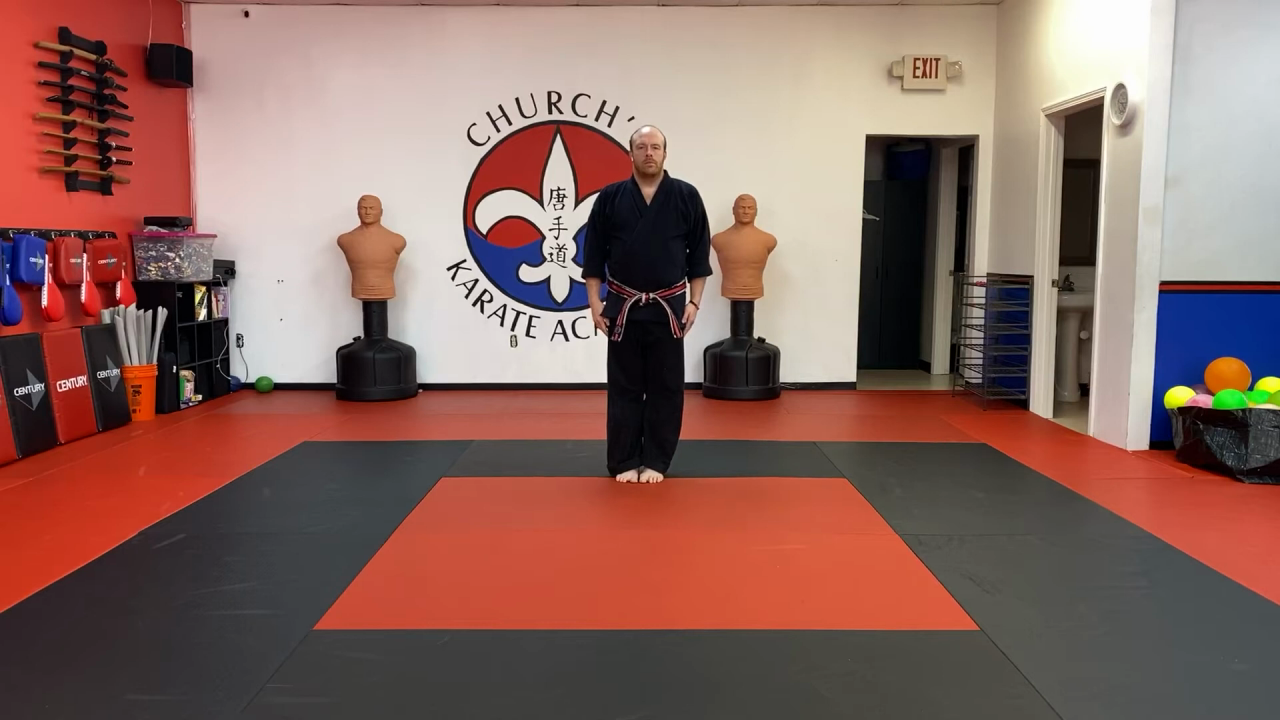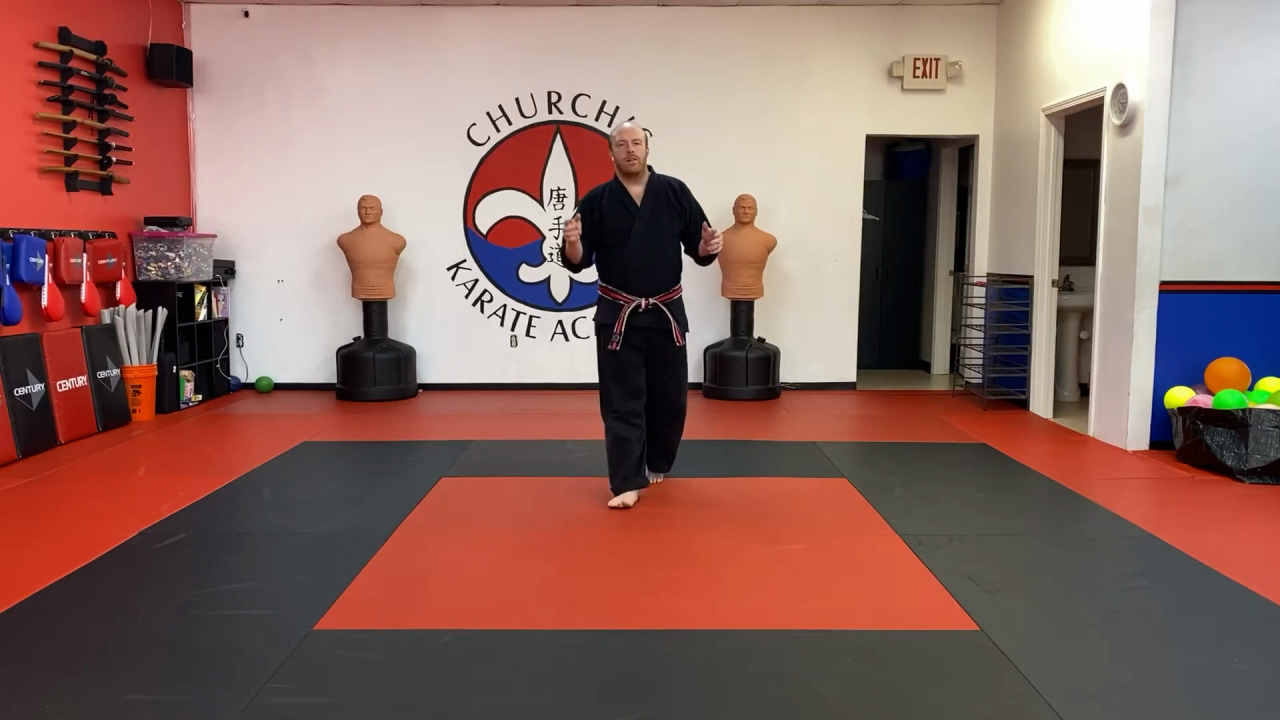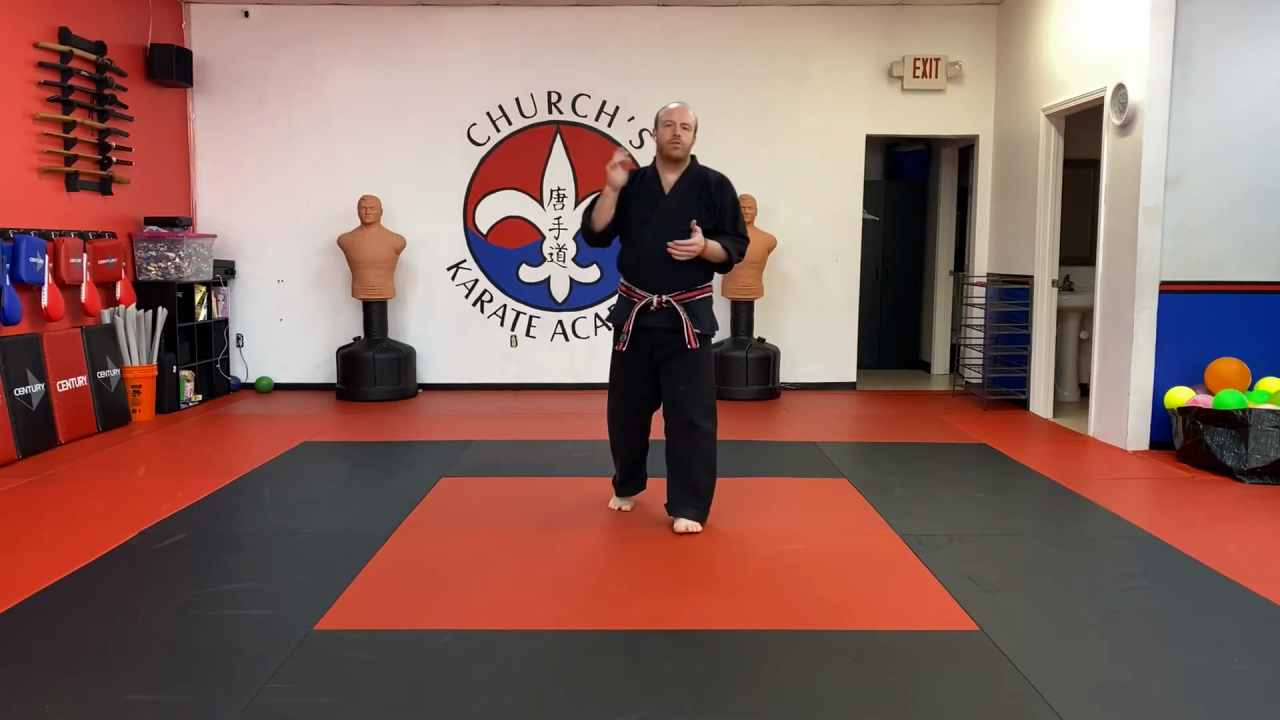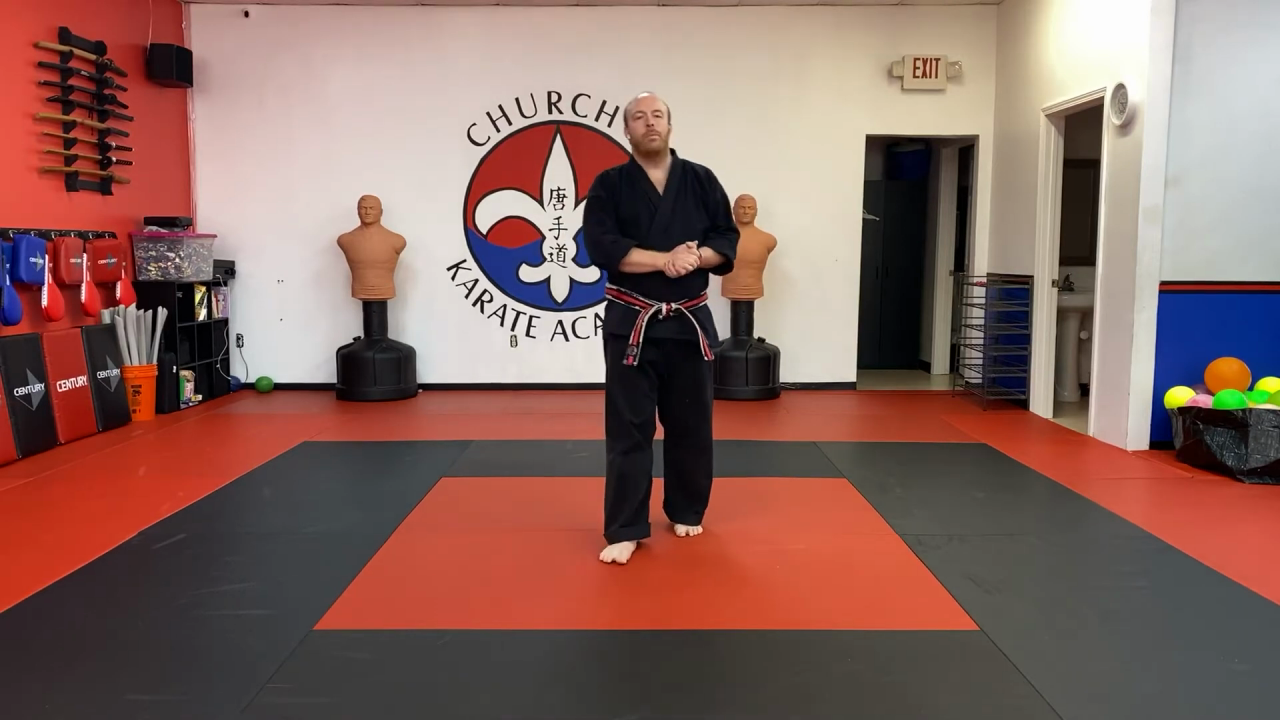
dt=1s
person 1, frame 1
left shoulder: (686, 197)
right shoulder: (610, 198)
left elbow: (699, 255)
right elbow: (594, 254)
left wrist: (694, 302)
right wrist: (595, 302)
left hip: (668, 307)
right hip: (623, 307)
left knee: (666, 388)
right knee: (624, 388)
left ankle: (655, 461)
right ankle: (624, 462)
person 1, frame 2
left shoulder: (675, 193)
right shoulder: (597, 200)
left elbow: (697, 248)
right elbow: (578, 262)
left wrist: (709, 246)
right wrist: (571, 243)
left hip: (666, 312)
right hip: (617, 314)
left knee: (669, 398)
right knee: (622, 402)
left ankle: (658, 463)
right ankle: (627, 482)
person 1, frame 3
left shoulder: (714, 185)
right shoulder: (631, 183)
left elbow: (736, 244)
right elbow: (595, 235)
left wrist: (704, 247)
right wrist: (612, 190)
left hip: (688, 315)
right hip: (635, 312)
left knee: (691, 413)
right knee: (627, 408)
left ankle: (688, 506)
right ankle: (628, 484)
person 1, frame 4
left shoulder: (701, 180)
right shoulder: (609, 185)
left elbow: (727, 241)
right elbow: (602, 247)
left wrist: (695, 257)
right wrist: (664, 259)
left hip: (688, 321)
right hip: (630, 322)
left knee: (690, 425)
right knee: (628, 428)
left ankle: (686, 511)
right ankle: (625, 529)
